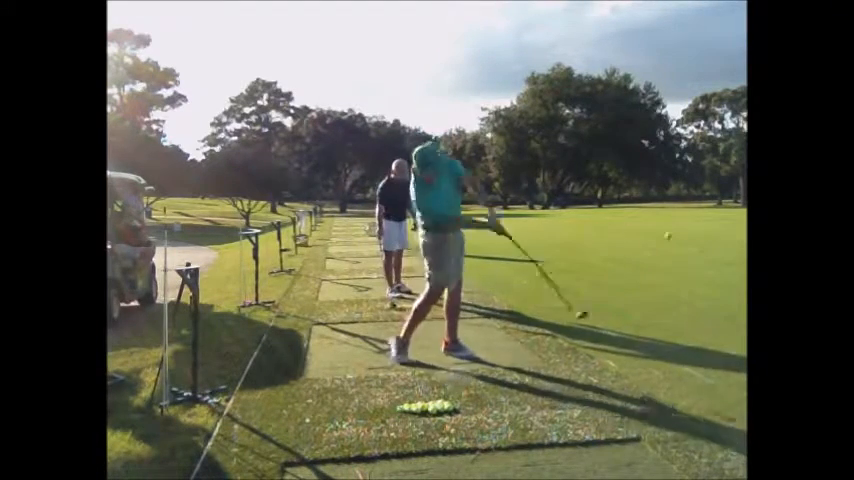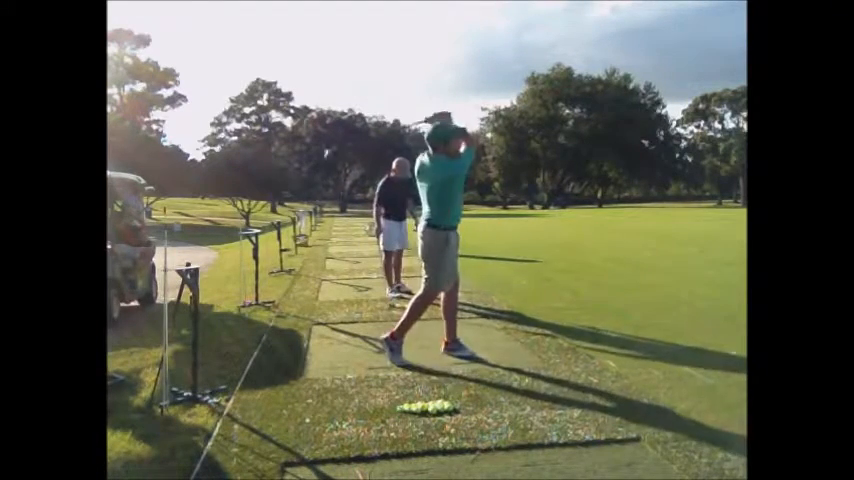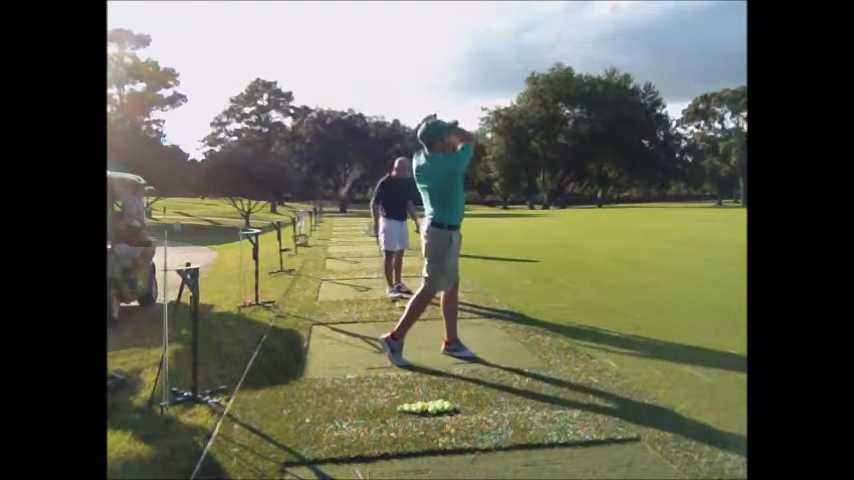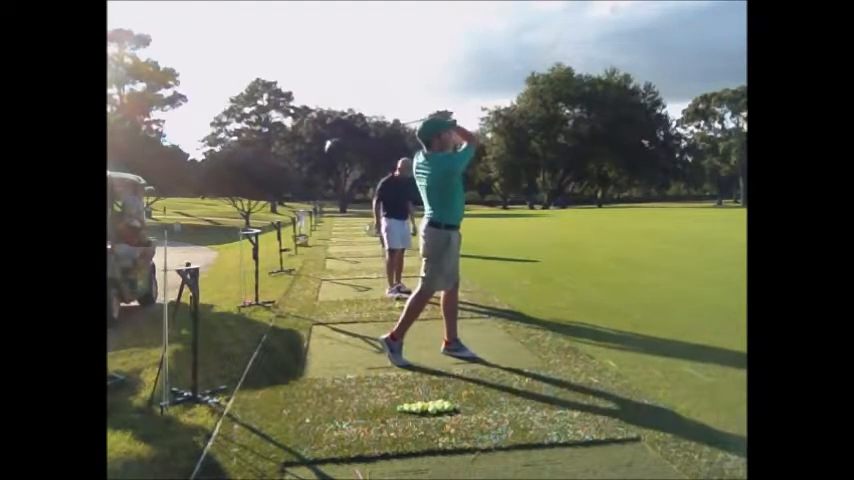
dt=0.3s
person 1, frame 1
left shoulder: (444, 164)
right shoulder: (419, 192)
left elbow: (469, 180)
right elbow: (450, 223)
left wrist: (486, 204)
right wrist: (486, 225)
left hip: (454, 233)
right hip: (436, 237)
left knee: (455, 287)
right knee: (436, 290)
left ankle: (451, 341)
right ankle: (402, 340)
person 1, frame 2
left shoulder: (422, 160)
right shoulder: (453, 168)
left elbow: (454, 150)
right elbow: (470, 143)
left wrist: (442, 127)
right wrist: (452, 129)
left hip: (442, 232)
right hip: (439, 234)
left knee: (451, 286)
right knee: (431, 290)
left ankle: (450, 341)
right ankle: (394, 338)
person 1, frame 3
left shoulder: (419, 161)
right shoulder: (451, 165)
right elbow: (468, 139)
left wrist: (430, 126)
right wrist: (440, 127)
left hip: (441, 230)
right hip: (443, 233)
left knee: (451, 286)
right knee: (430, 289)
left ankle: (451, 341)
right ankle: (395, 338)
person 1, frame 4
left shoulder: (421, 159)
right shoulder: (447, 164)
left elbow: (452, 144)
right elbow: (472, 141)
left wrist: (446, 125)
right wrist: (451, 124)
left hip: (446, 231)
right hip: (441, 233)
left knee: (451, 285)
right knee: (427, 288)
left ankle: (451, 341)
right ankle: (394, 338)
person 2, frame 1
left shoulder: (406, 183)
right shoulder: (385, 186)
right elbow: (379, 208)
right wrist: (379, 226)
left hip: (402, 221)
right hip: (389, 222)
left knee: (399, 253)
right knee: (389, 254)
left ankle: (398, 283)
right ankle: (390, 287)
person 2, frame 2
left shoulder: (406, 182)
right shoulder: (385, 184)
right elbow: (377, 206)
right wrist: (378, 225)
left hip: (402, 221)
right hip: (388, 221)
left knee: (399, 253)
right knee: (388, 254)
left ankle: (398, 283)
right ankle: (390, 287)
person 2, frame 3
left shoulder: (407, 182)
right shoulder: (385, 183)
right elbow: (374, 203)
left wrist: (415, 221)
right wrist: (375, 222)
left hip: (402, 221)
right hip: (389, 221)
left knee: (400, 253)
right knee: (389, 254)
left ankle: (398, 283)
right ankle: (390, 287)
person 2, frame 4
left shoulder: (408, 183)
right shoulder: (387, 182)
right elbow: (376, 202)
left wrist: (413, 222)
right wrist: (377, 221)
left hip: (404, 221)
right hip: (390, 220)
left knee: (400, 253)
right knee: (392, 253)
left ankle: (398, 284)
right ankle: (390, 287)
